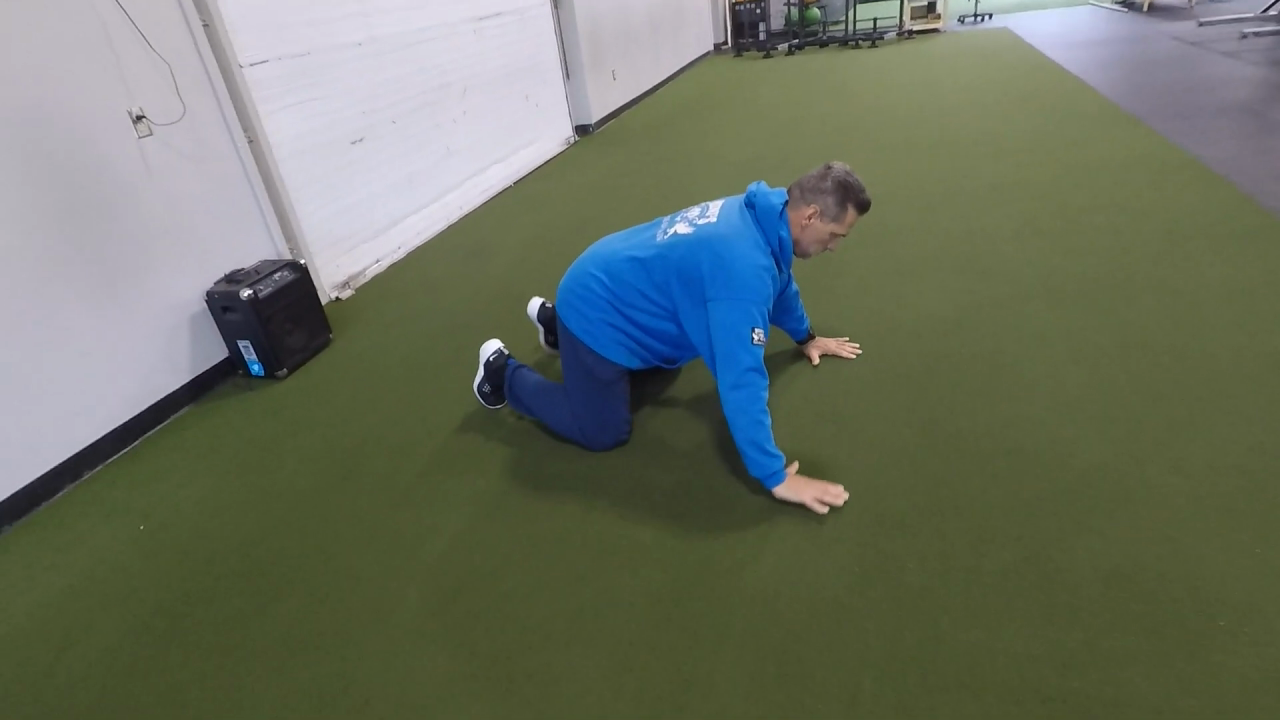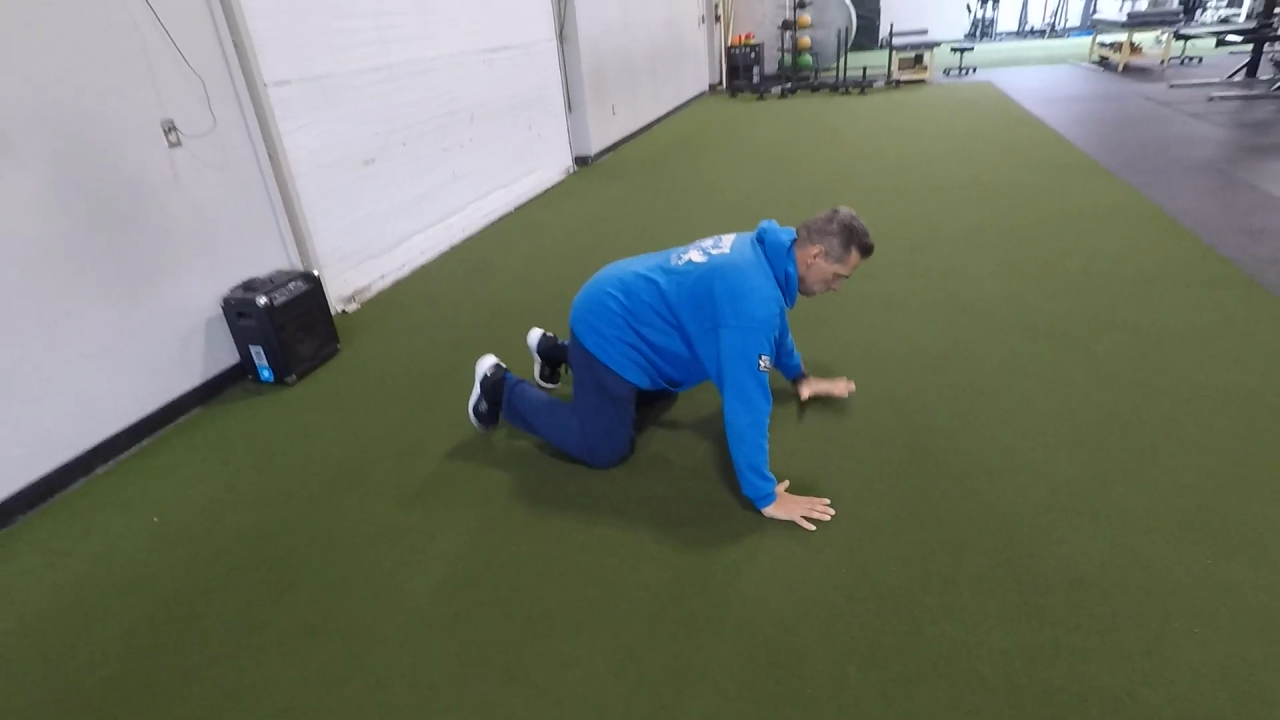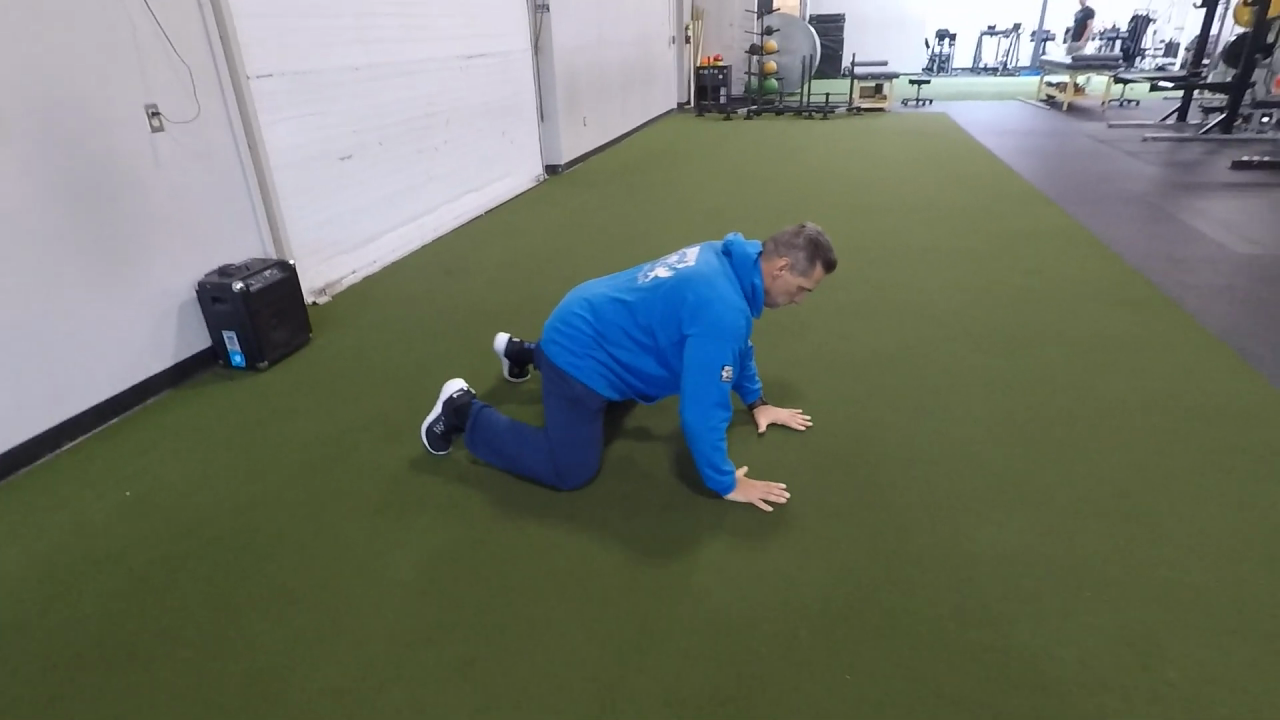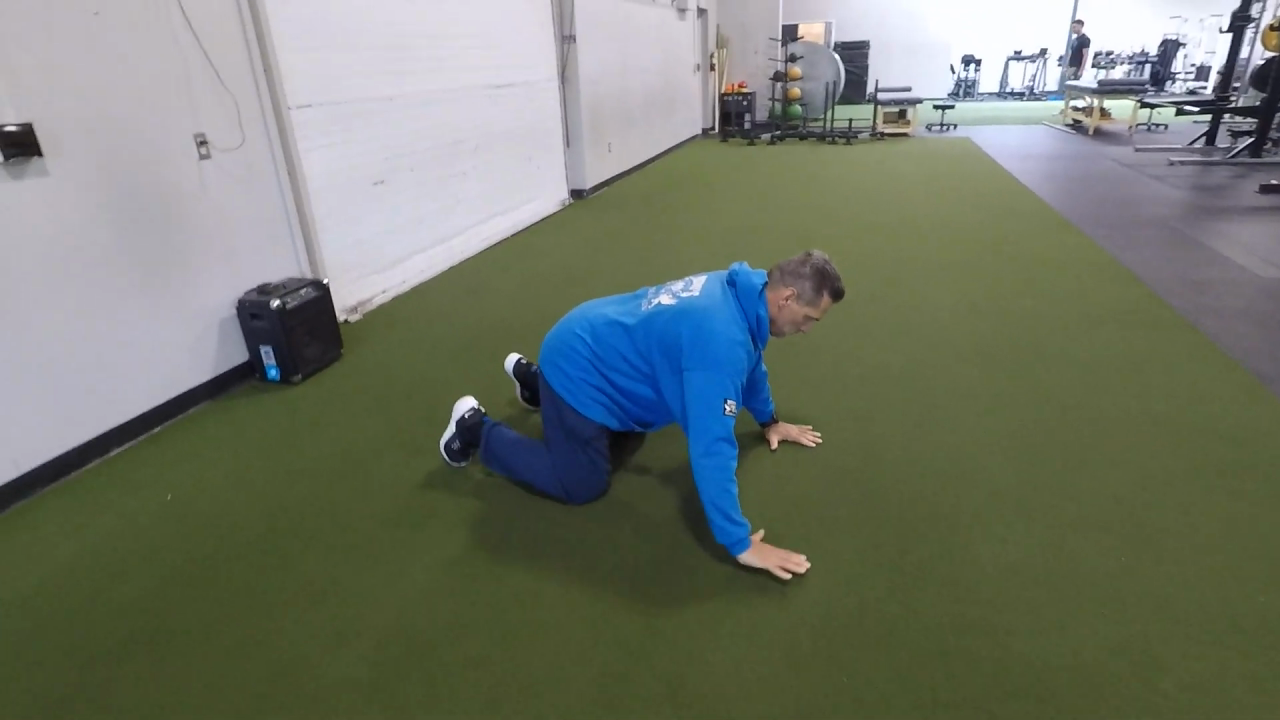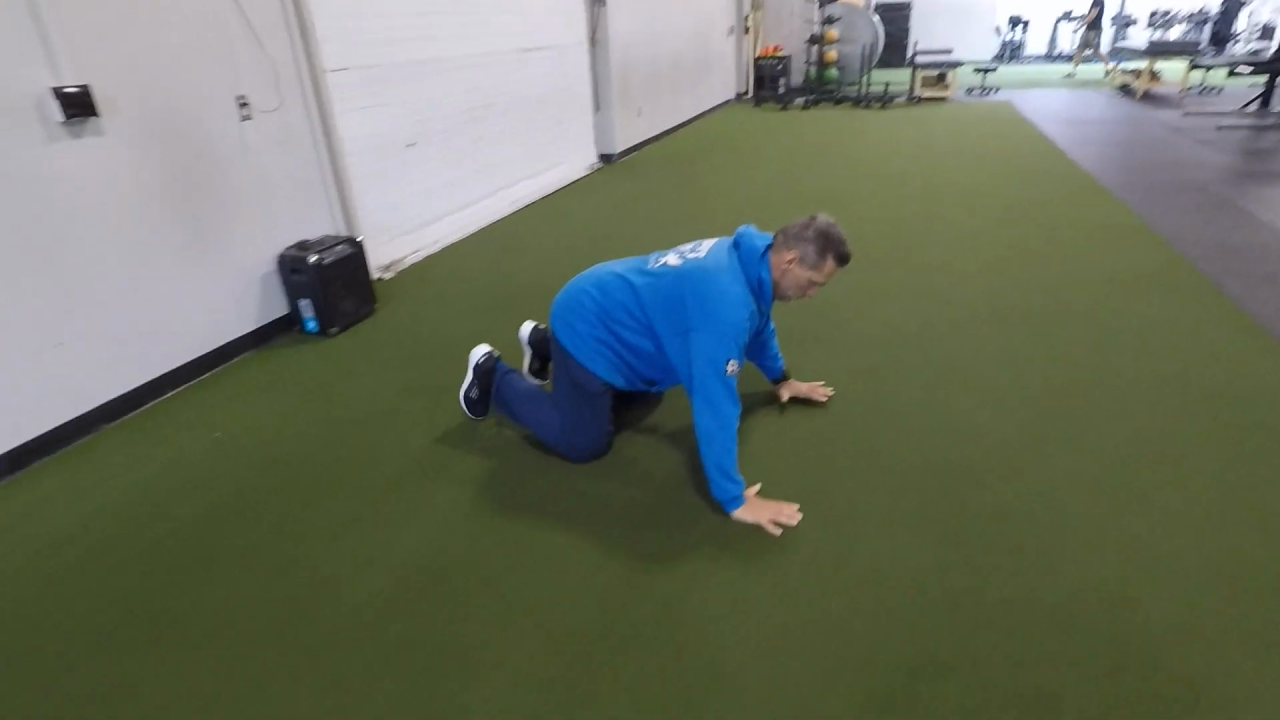
dt=0.5s
person 1, frame 1
left shoulder: (759, 215)
right shoulder: (744, 266)
left elbow: (779, 282)
right elbow: (741, 381)
left wrist: (806, 337)
right wrist: (775, 477)
left hip: (612, 283)
right hip: (596, 312)
left knee: (667, 364)
right knee: (604, 432)
left ankle: (555, 318)
right ankle: (503, 373)
person 1, frame 2
left shoulder: (766, 252)
right shoulder: (754, 297)
right elbow: (746, 404)
left wrist: (799, 376)
right wrist: (765, 496)
left hip: (617, 303)
right hip: (608, 328)
left knee: (658, 394)
right knee: (606, 449)
left ankle: (556, 350)
right ankle: (500, 388)
person 1, frame 3
left shoulder: (732, 262)
right shoulder: (722, 308)
left elbow: (739, 344)
right elbow: (704, 409)
left wrist: (756, 401)
right wrist: (726, 483)
left hip: (587, 324)
right hip: (580, 350)
left knee: (621, 400)
right knee: (572, 472)
left ankle: (523, 352)
right ankle: (463, 412)
person 1, frame 4
left shoulder: (741, 291)
right shoulder: (721, 338)
left elbow: (749, 364)
right elbow: (712, 448)
left wrist: (769, 420)
right wrist: (740, 544)
left hip: (588, 339)
right hip: (578, 370)
left knee: (627, 434)
right knee: (583, 486)
left ankle: (533, 377)
right ankle: (477, 429)
person 1, frame 5
left shoulder: (748, 258)
right shoulder: (725, 301)
left elbow: (758, 325)
right elbow: (715, 408)
left wrist: (781, 379)
right wrist: (733, 499)
left hip: (605, 302)
right hip: (587, 329)
left knee: (640, 399)
right knee: (584, 441)
left ankle: (545, 343)
right ankle: (493, 374)
